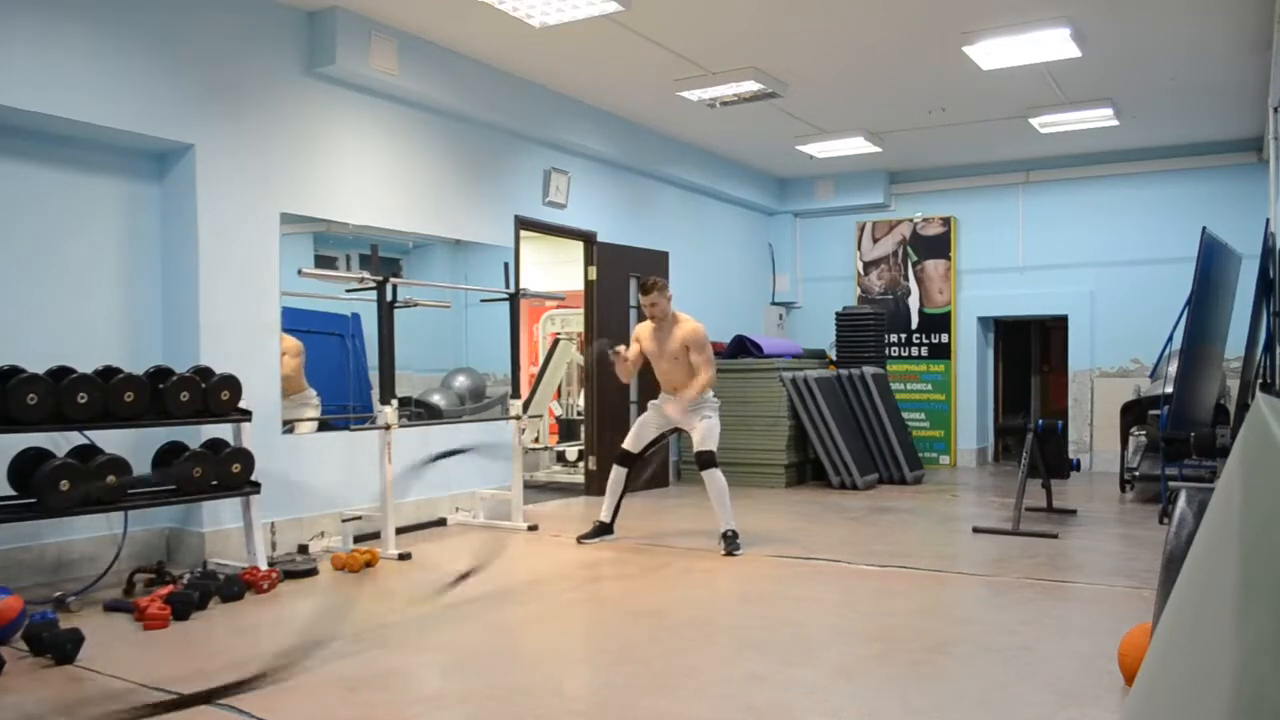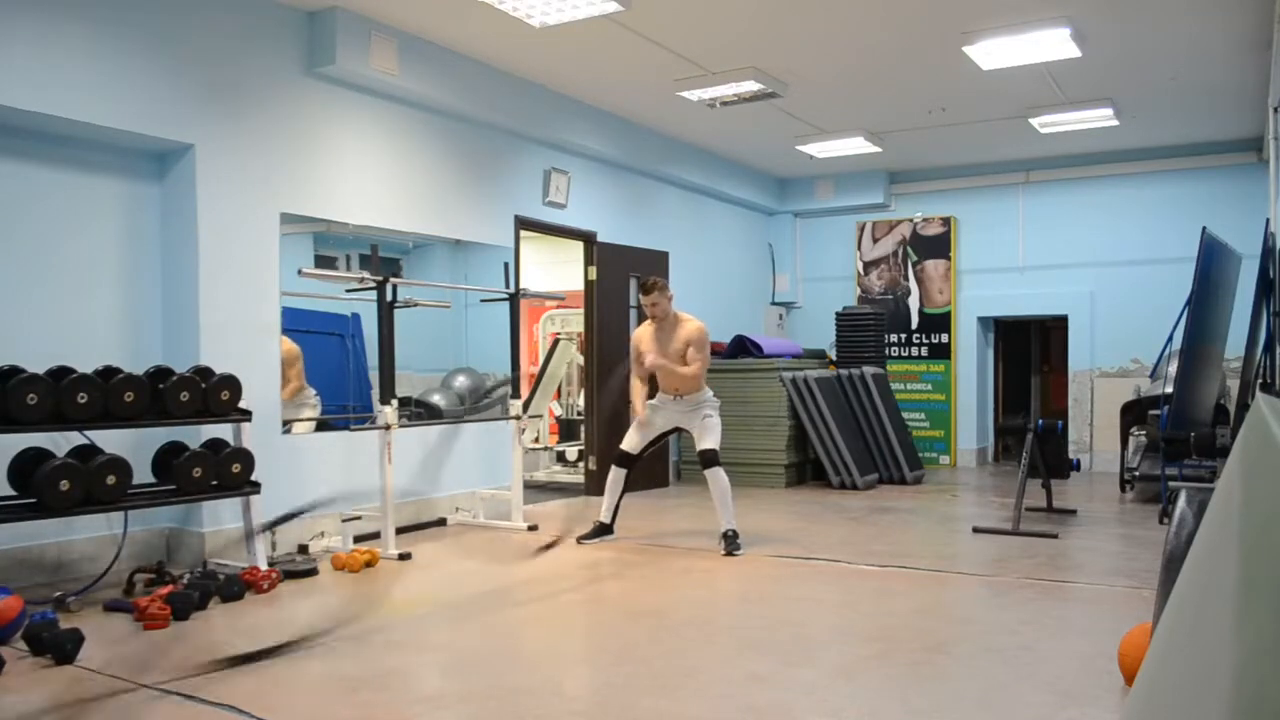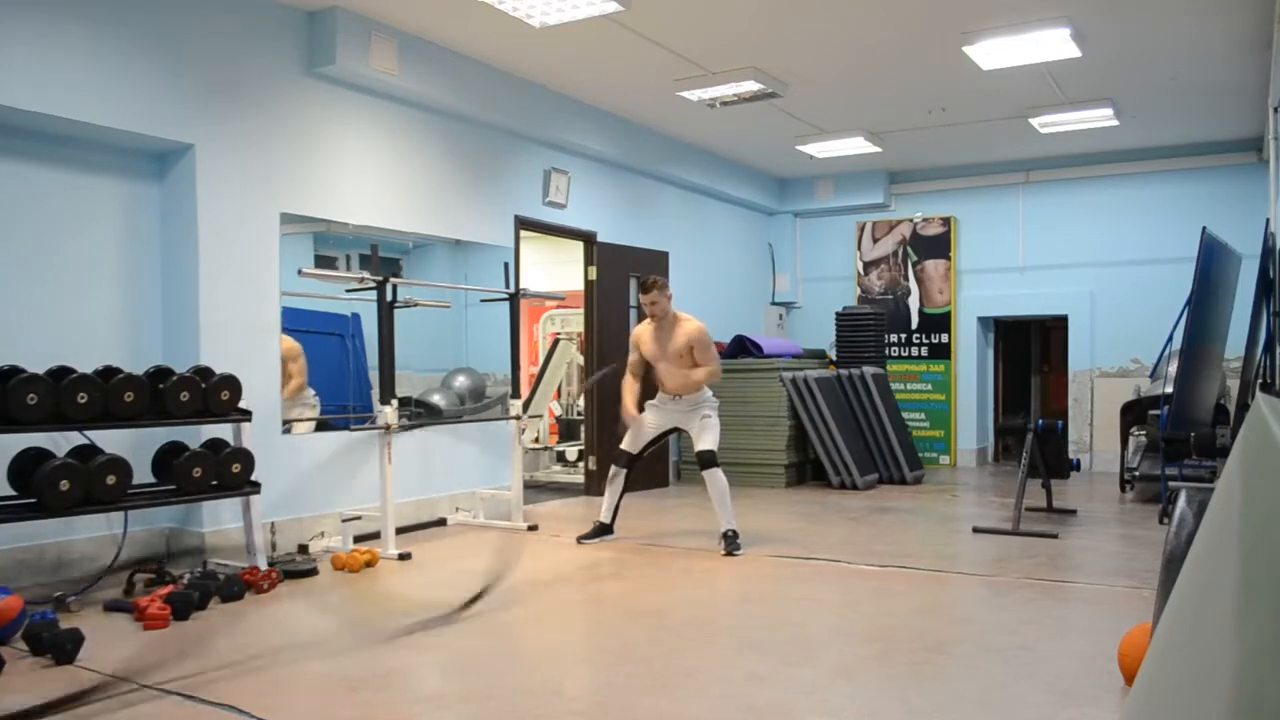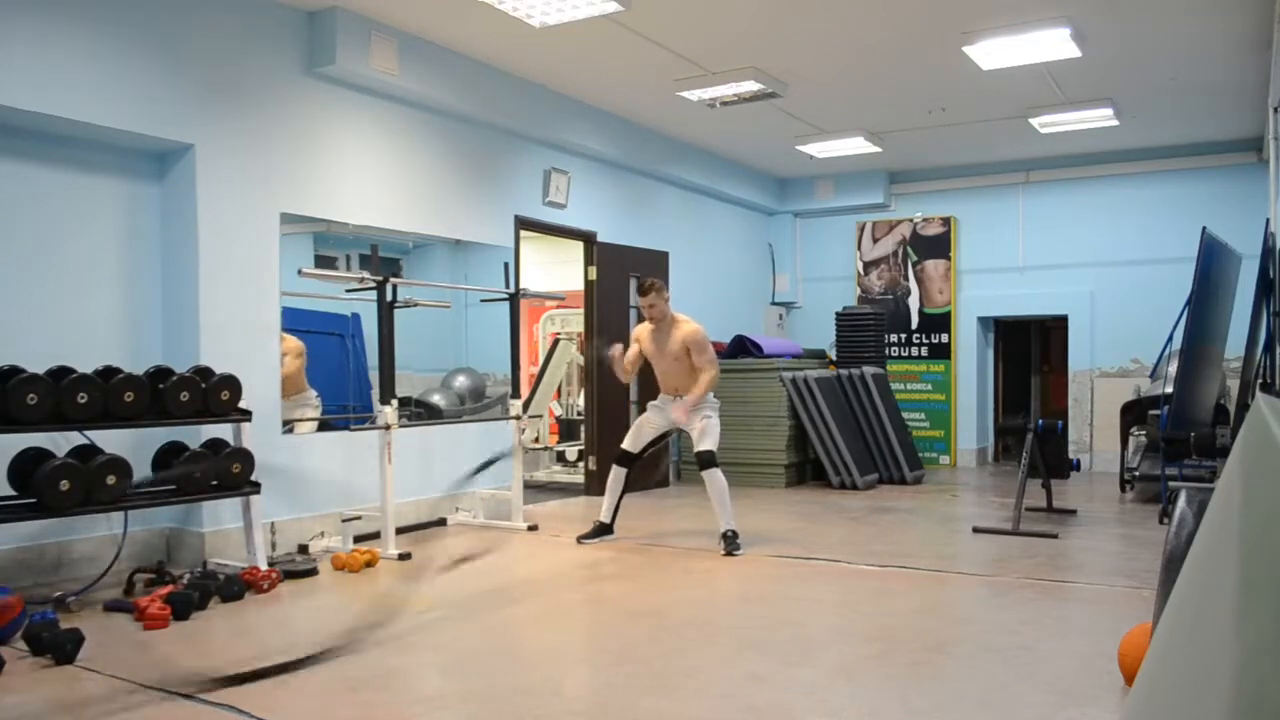
dt=0.1s
person 1, frame 1
left shoulder: (692, 331)
right shoulder: (640, 332)
left elbow: (708, 374)
right elbow: (626, 376)
left wrist: (681, 403)
right wrist: (621, 361)
left hip: (698, 405)
right hip: (663, 403)
left knee: (706, 462)
right knee: (622, 457)
left ankle: (729, 532)
right ankle: (605, 523)
person 1, frame 2
left shoulder: (694, 329)
right shoulder: (640, 335)
left elbow: (697, 374)
right elbow: (638, 378)
left wrist: (662, 364)
right wrist: (639, 409)
left hip: (698, 404)
right hip: (663, 404)
left knee: (710, 461)
right knee: (621, 459)
left ankle: (729, 532)
right ankle: (605, 524)
person 1, frame 3
left shoulder: (693, 330)
right shoulder: (639, 333)
left elbow: (713, 370)
right elbow: (632, 376)
left wrist: (678, 377)
right wrist: (629, 405)
left hip: (697, 405)
right hip: (662, 404)
left knee: (707, 461)
right knee: (621, 458)
left ankle: (729, 532)
right ankle: (605, 524)
person 1, frame 4
left shoulder: (691, 332)
right shoulder: (640, 333)
left elbow: (711, 372)
right elbow: (626, 376)
left wrist: (686, 407)
right wrist: (617, 361)
left hip: (698, 406)
right hip: (663, 405)
left knee: (707, 462)
right knee: (622, 458)
left ankle: (729, 532)
right ankle: (605, 523)
